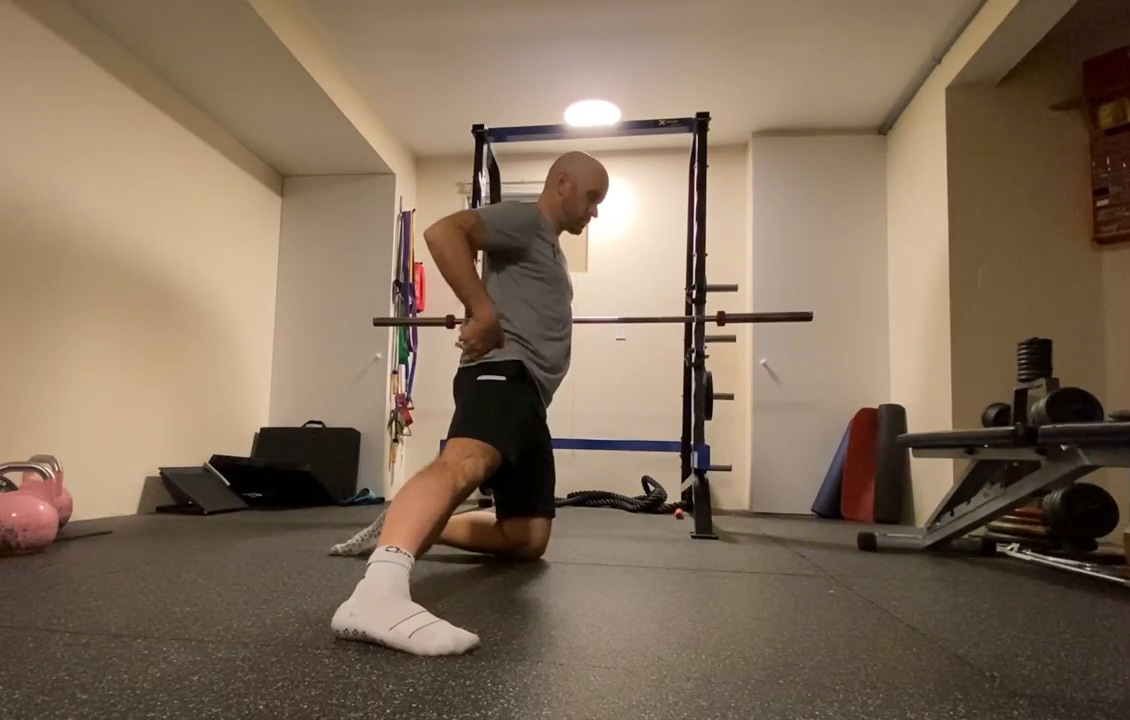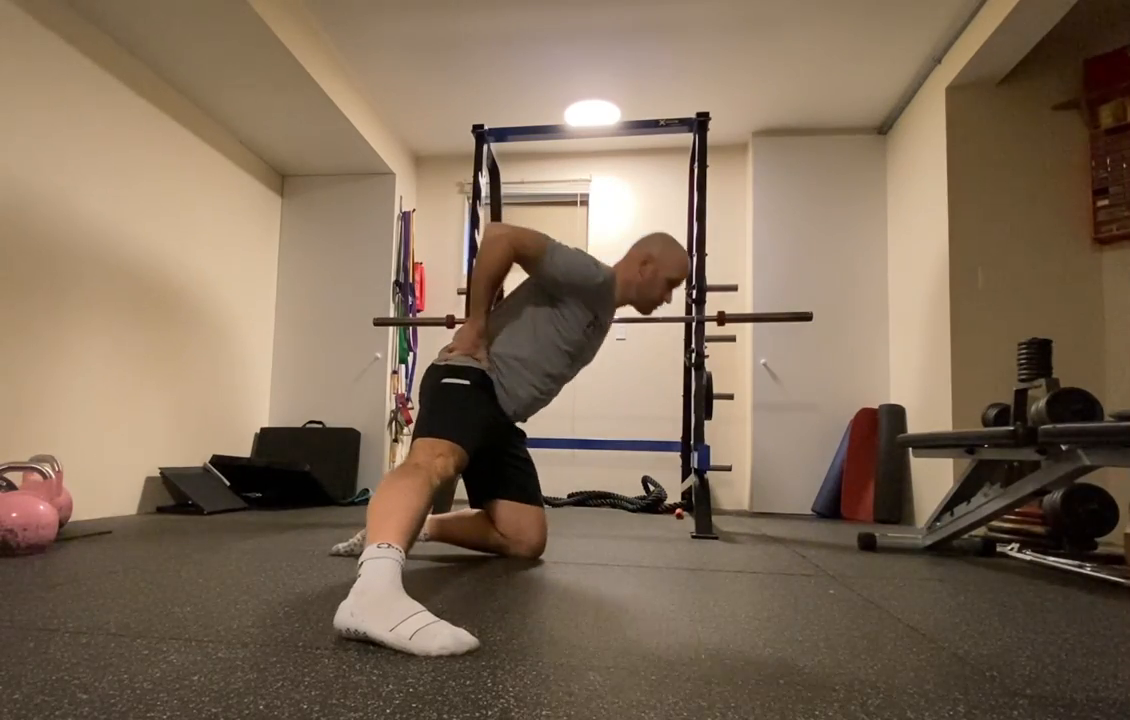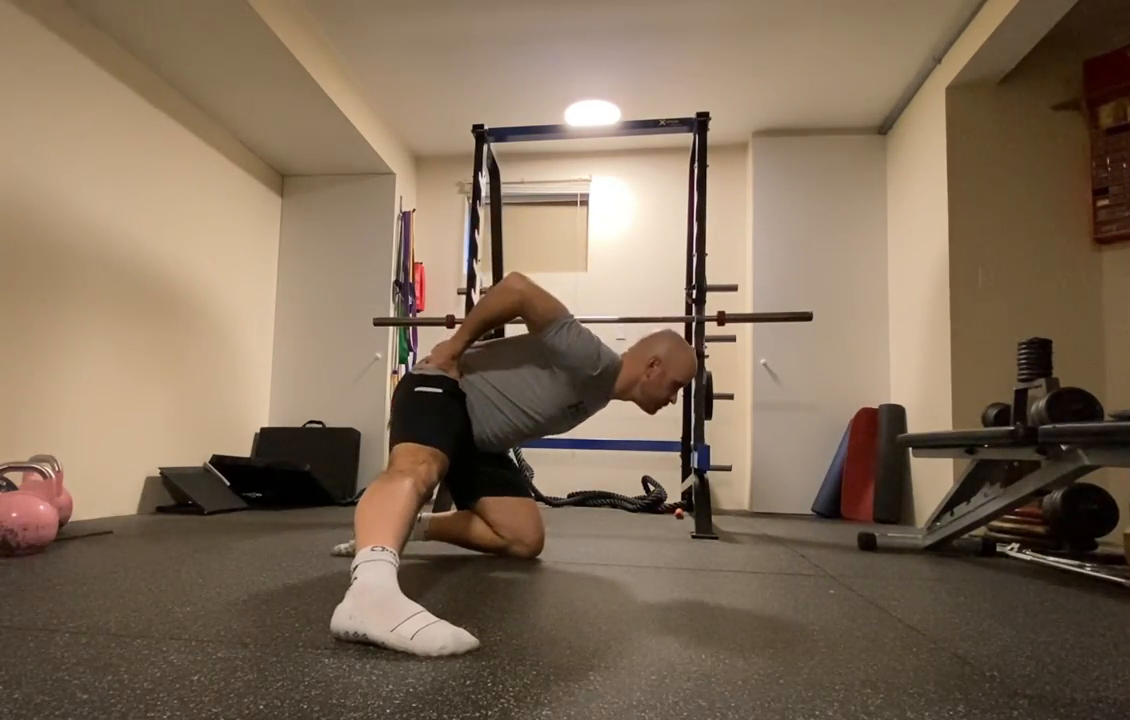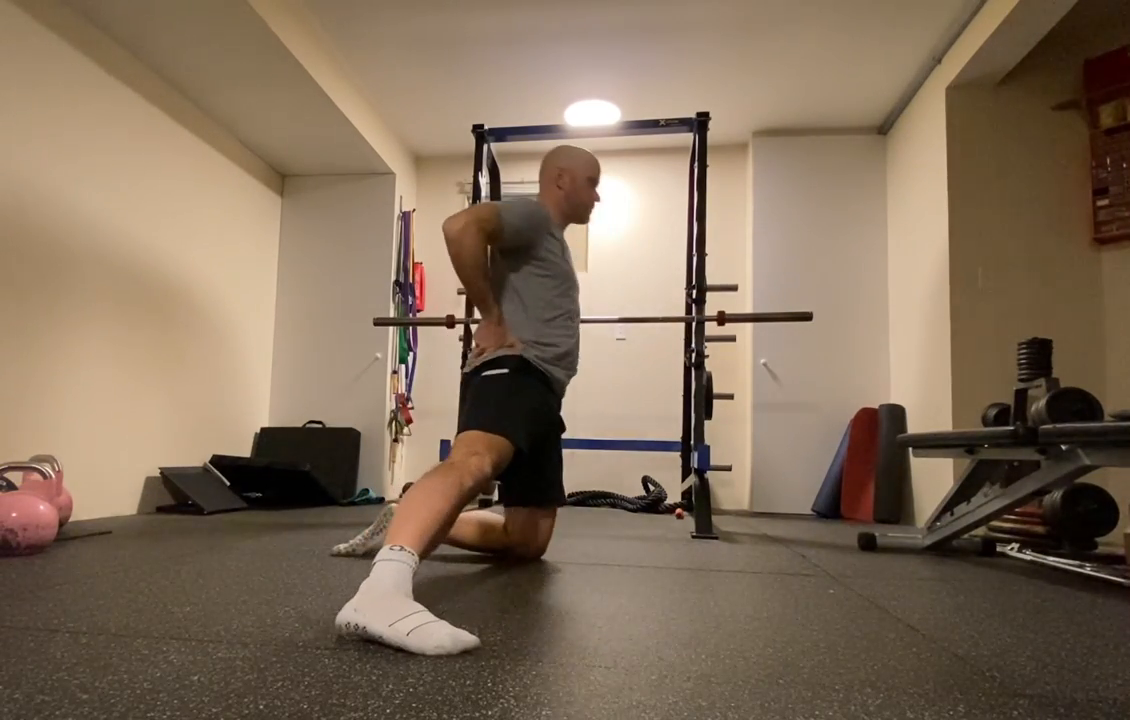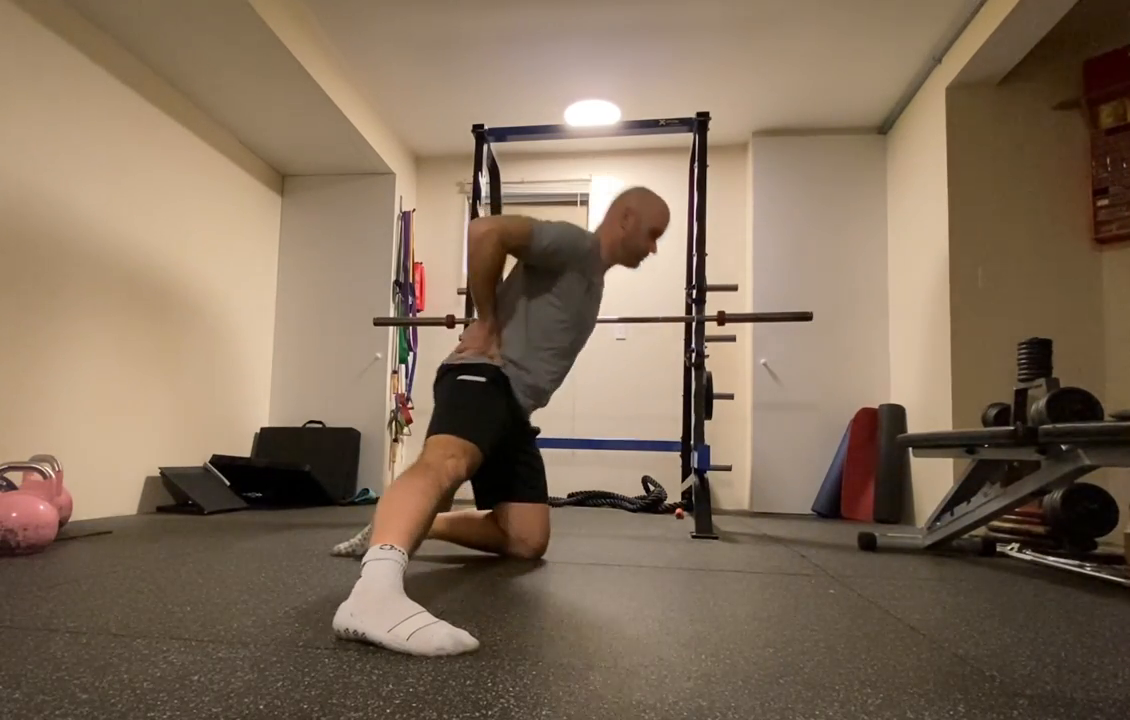
dt=1s
person 1, frame 1
left shoulder: (549, 246)
right shoulder: (524, 220)
right elbow: (441, 234)
right wrist: (482, 308)
left hip: (529, 396)
right hip: (502, 376)
left knee: (526, 541)
right knee: (463, 463)
left ankle: (406, 530)
right ankle: (378, 588)
person 1, frame 2
left shoulder: (603, 307)
right shoulder: (588, 276)
right elbow: (499, 235)
right wrist: (476, 325)
left hip: (502, 411)
right hip: (471, 380)
left knee: (525, 540)
right knee: (433, 462)
left ankle: (392, 531)
right ankle: (373, 588)
person 1, frame 3
left shoulder: (601, 389)
right shoulder: (592, 361)
right elbow: (517, 287)
right wrist: (456, 345)
left hip: (478, 438)
right hip: (443, 392)
left knee: (525, 540)
right knee: (414, 470)
left ankle: (411, 527)
right ankle: (370, 591)
person 1, frame 4
left shoulder: (552, 239)
right shoulder: (532, 218)
right elbow: (460, 226)
right wrist: (491, 319)
left hip: (542, 392)
right hip: (514, 373)
left knee: (528, 542)
right knee: (472, 463)
left ankle: (412, 527)
right ankle: (383, 587)
person 1, frame 5
left shoulder: (592, 273)
right shoulder: (572, 243)
right elbow: (485, 230)
right wrist: (485, 321)
left hip: (514, 403)
right hip: (486, 377)
left knee: (528, 541)
right knee: (443, 463)
left ankle: (408, 527)
right ankle: (374, 588)
